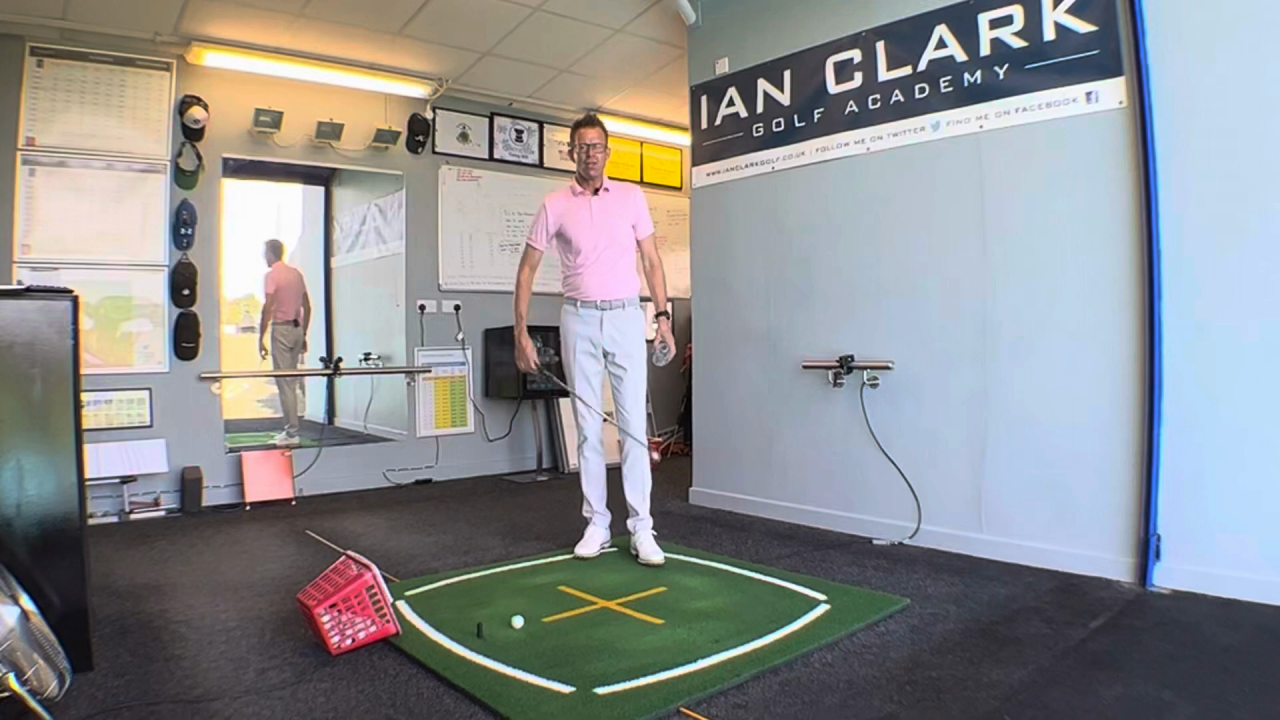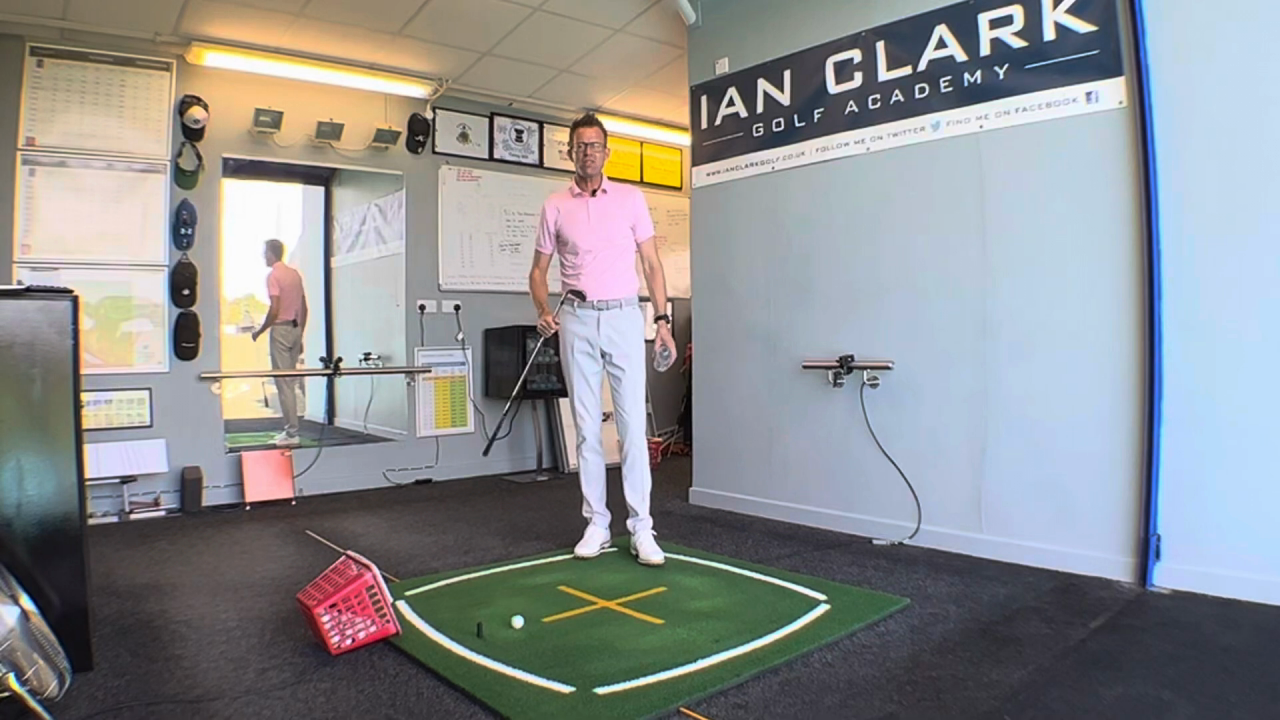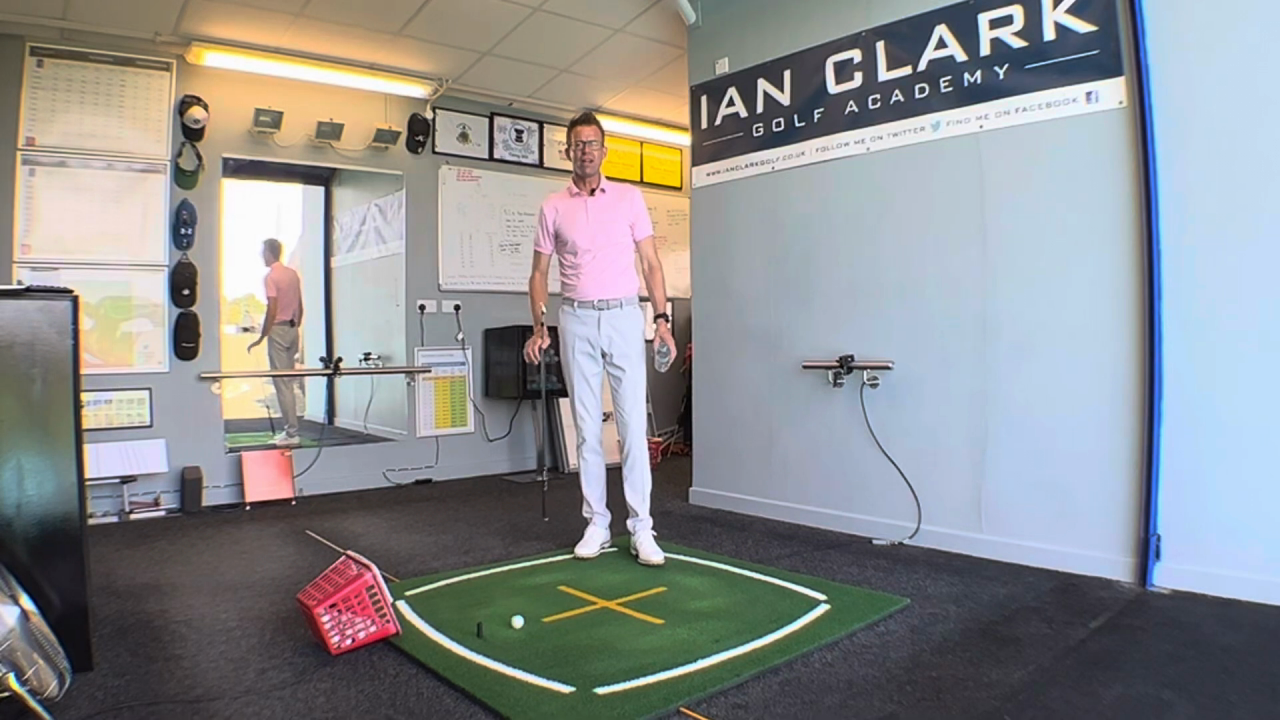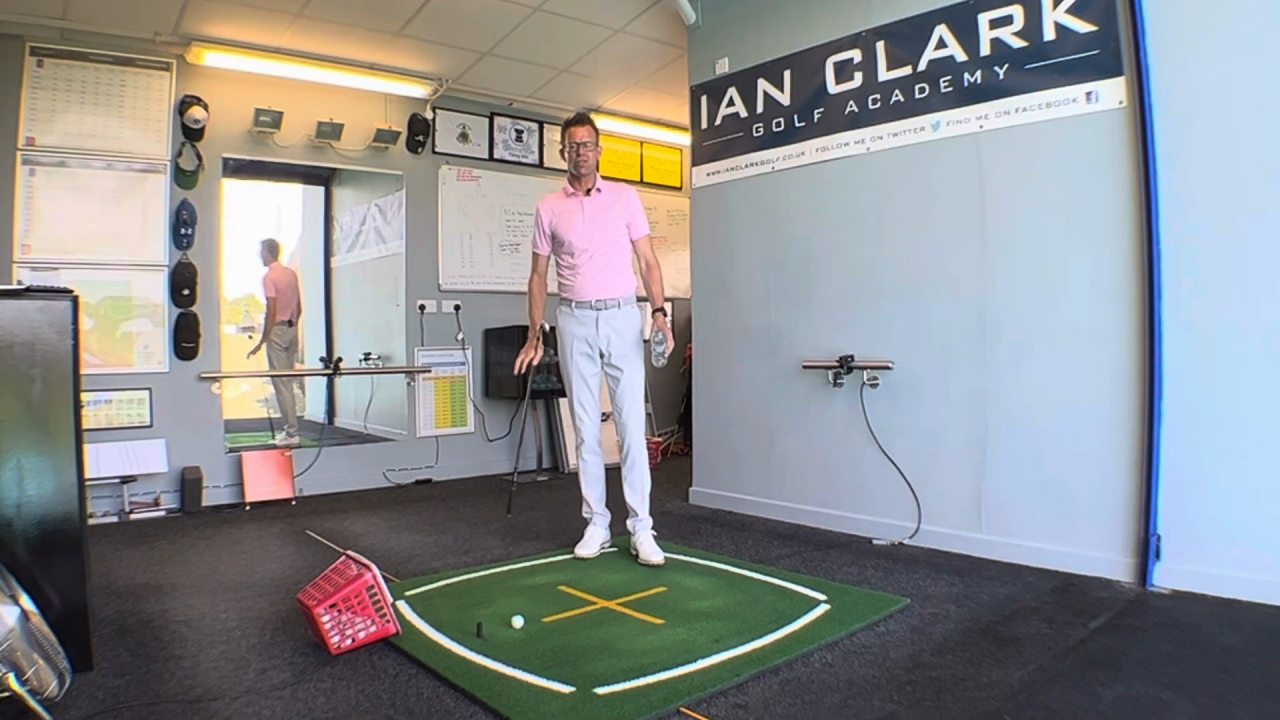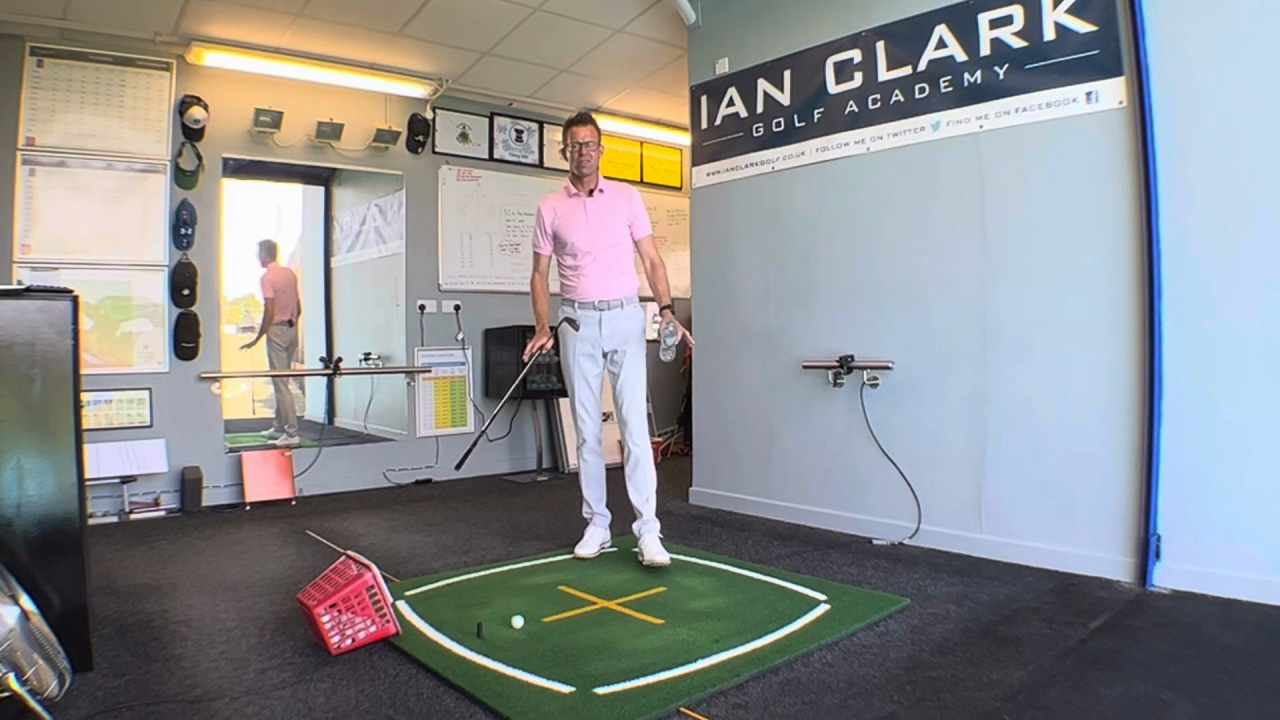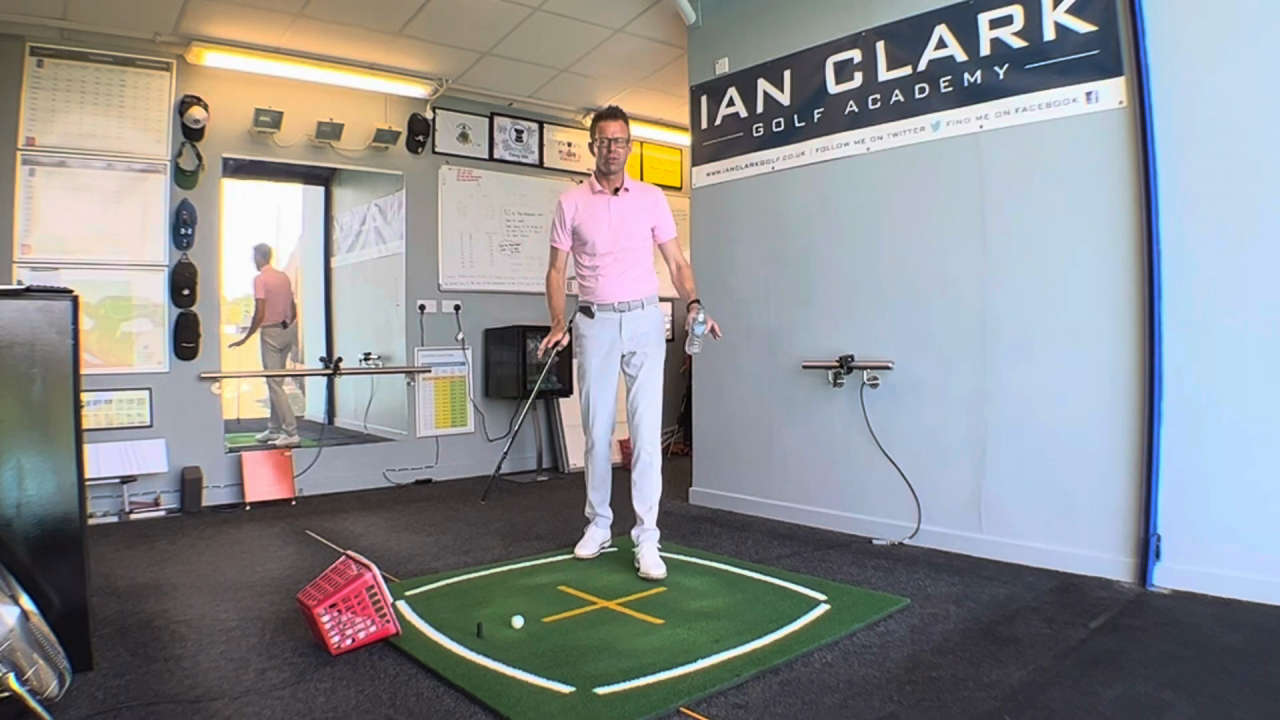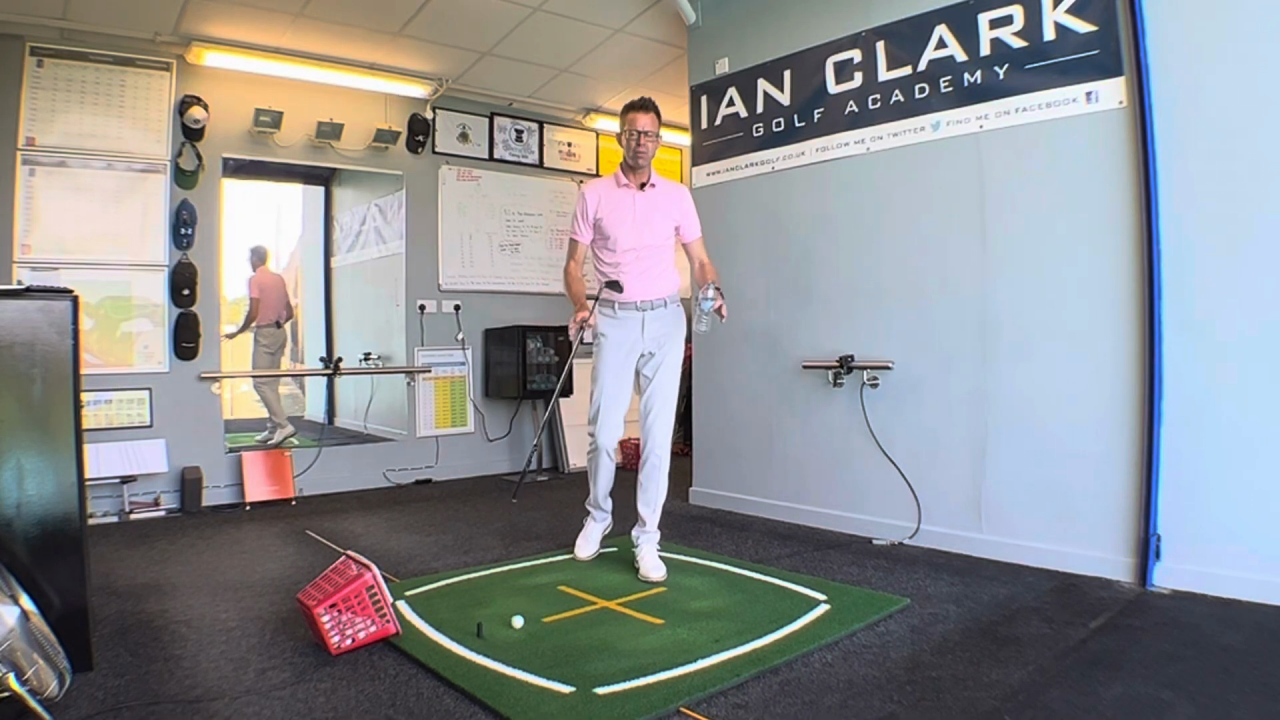
dt=0.5s
person 1, frame 1
left shoulder: (631, 196)
right shoulder: (554, 205)
left elbow: (651, 260)
right elbow: (527, 269)
left wrist: (662, 315)
right wrist: (521, 331)
left hip: (626, 316)
right hip: (579, 319)
left knee: (633, 422)
right knee: (588, 425)
left ankle: (641, 526)
right ankle: (596, 523)
person 1, frame 2
left shoulder: (631, 198)
right shoulder: (554, 206)
left elbow: (651, 263)
right elbow: (539, 270)
left wrist: (662, 319)
right wrist: (544, 310)
left hip: (624, 316)
right hip: (576, 321)
left knee: (633, 422)
right knee: (586, 425)
left ankle: (641, 527)
right ankle: (597, 523)
person 1, frame 3
left shoulder: (630, 197)
right shoulder: (553, 207)
left elbow: (650, 263)
right elbow: (539, 272)
left wrist: (662, 317)
right wrist: (538, 327)
left hip: (624, 317)
right hip: (577, 321)
left knee: (633, 423)
right knee: (586, 426)
left ankle: (641, 527)
right ankle: (597, 523)
person 1, frame 4
left shoulder: (625, 197)
right shoulder: (548, 208)
left elbow: (648, 261)
right elbow: (538, 276)
left wrist: (659, 312)
right wrist: (535, 334)
left hip: (622, 318)
right hip: (575, 321)
left knee: (632, 425)
right knee: (586, 427)
left ankle: (640, 527)
right ankle: (597, 524)
person 1, frame 5
left shoulder: (627, 197)
right shoulder: (550, 208)
left elbow: (652, 260)
right elbow: (540, 274)
left wrist: (667, 310)
right wrist: (543, 326)
left hip: (624, 318)
right hip: (577, 323)
left knee: (634, 424)
right knee: (587, 428)
left ankle: (647, 529)
right ankle: (597, 523)
person 1, frame 6
left shoulder: (652, 197)
right shoulder: (570, 202)
left elbow: (676, 261)
right elbow: (557, 270)
left wrist: (693, 304)
right wrist: (558, 322)
left hip: (645, 320)
right hip: (595, 322)
left knee: (646, 430)
right knee: (597, 431)
left ankle: (646, 539)
right ankle: (598, 523)
person 1, frame 7
left shoulder: (677, 195)
right shoulder: (593, 194)
left elbow: (699, 259)
right elbow: (574, 263)
left wrist: (713, 291)
right wrist: (581, 305)
left hip: (665, 321)
right hip: (614, 322)
left knee: (657, 435)
right knee: (603, 432)
left ankle: (647, 540)
right ankle: (598, 515)
person 2, frame 1
left shoulder: (272, 275)
right shoulder: (296, 273)
left elbow: (268, 308)
right elbow: (307, 307)
left wrist: (261, 338)
right wrist: (303, 334)
left hip: (281, 330)
right hip: (297, 329)
left knee: (284, 382)
right knee: (291, 382)
left ankle: (292, 433)
right ankle: (291, 430)
person 2, frame 2
left shoulder: (273, 275)
right shoulder: (295, 274)
left elbow: (274, 310)
right elbow: (304, 308)
left wrist: (259, 332)
left hip: (281, 330)
right hip: (295, 330)
left knee: (283, 383)
right knee: (290, 382)
left ankle: (292, 433)
right ankle: (290, 429)
person 2, frame 3
left shoulder: (271, 276)
right shoulder: (293, 274)
left elbow: (272, 311)
left wrist: (260, 339)
left hip: (278, 330)
right hip: (292, 330)
left knee: (282, 383)
right knee: (288, 382)
left ankle: (292, 433)
right ankle: (290, 430)
person 2, frame 4
left shoulder: (269, 277)
right shoulder: (291, 273)
left elbow: (271, 312)
left wrist: (262, 342)
left hip: (277, 331)
right hip: (292, 329)
left knee: (280, 384)
right knee: (287, 383)
left ankle: (292, 433)
right ankle: (289, 429)
person 2, frame 5
left shoulder: (268, 277)
right shoulder: (290, 274)
left elbow: (269, 313)
left wrist: (256, 339)
left hip: (277, 331)
right hip: (292, 329)
left knee: (281, 383)
right knee: (282, 382)
left ankle: (291, 433)
right ankle: (279, 427)
person 2, frame 6
left shoulder: (260, 279)
right shoulder: (284, 277)
left elbow: (260, 315)
right elbow: (293, 312)
left wrist: (245, 338)
left hip: (271, 333)
right hip: (287, 332)
left knee: (275, 385)
right knee: (275, 383)
left ankle: (291, 432)
right ankle: (274, 430)
person 2, frame 7
left shoulder: (255, 279)
right shoulder: (279, 279)
left elbow: (253, 313)
right elbow: (290, 313)
left wrist: (238, 332)
left hip: (264, 333)
right hip: (280, 332)
left knee: (260, 382)
right knee: (272, 383)
left ankle: (283, 425)
right ankle: (273, 429)
